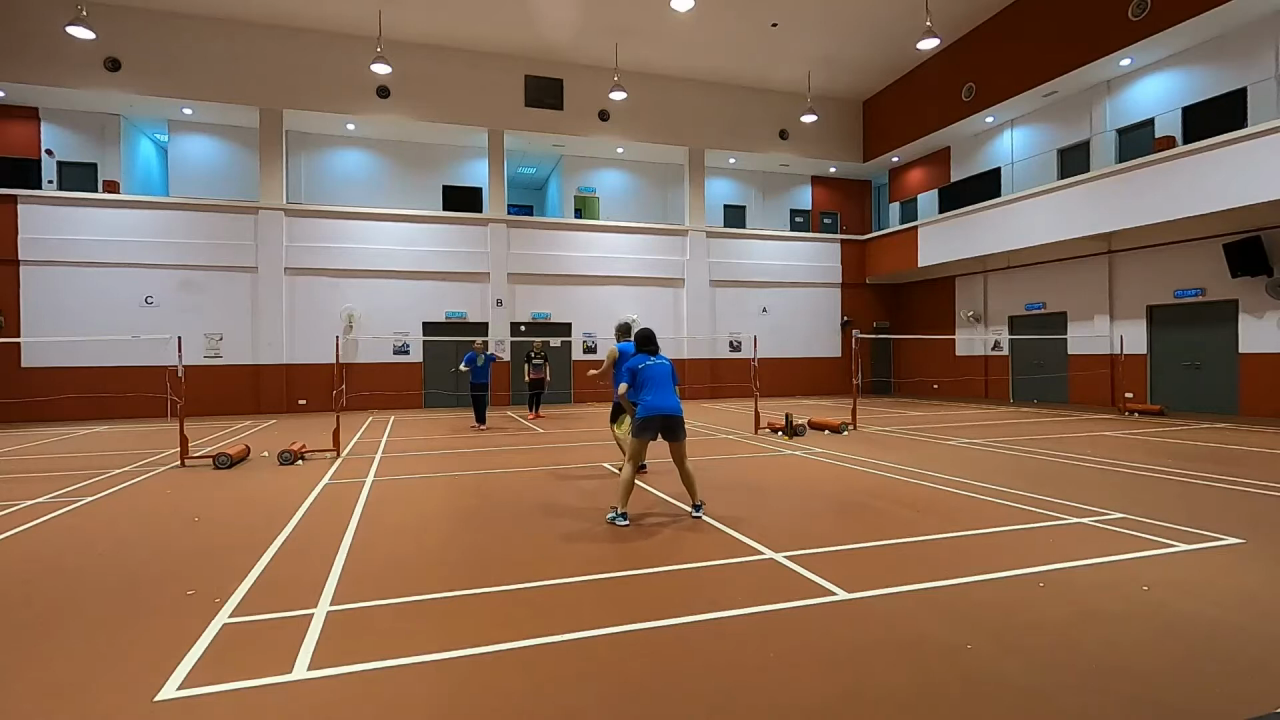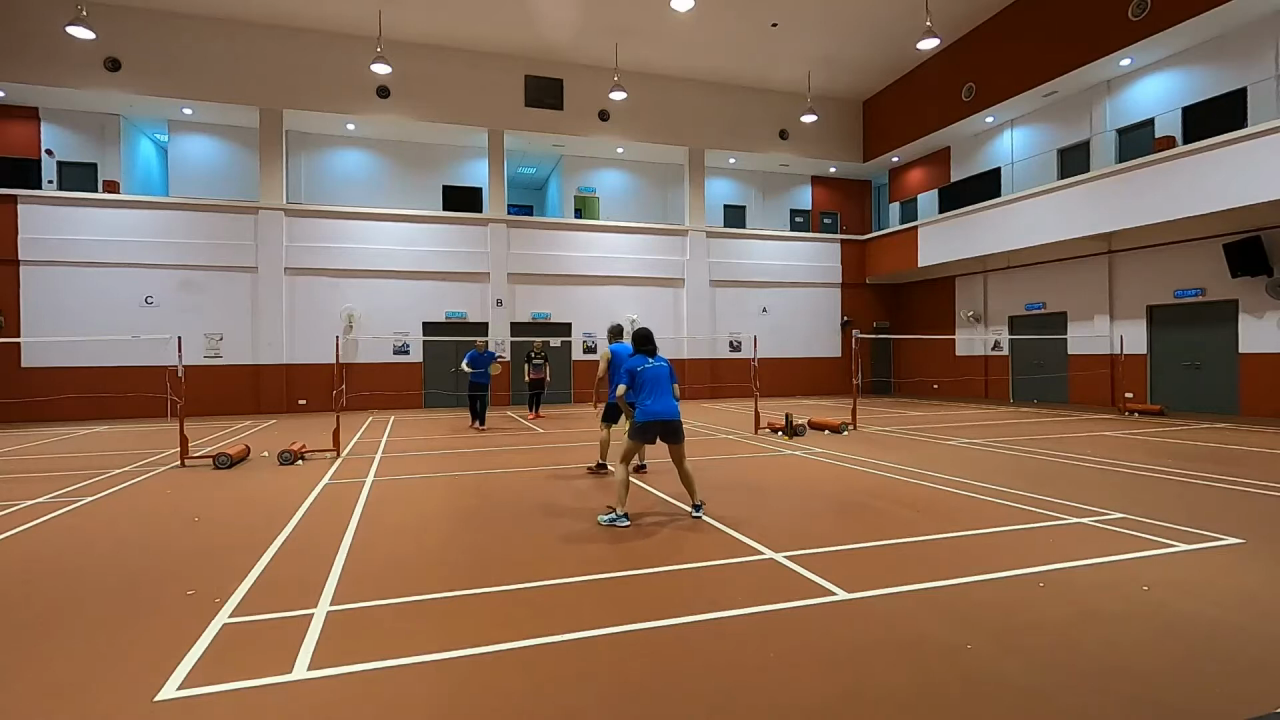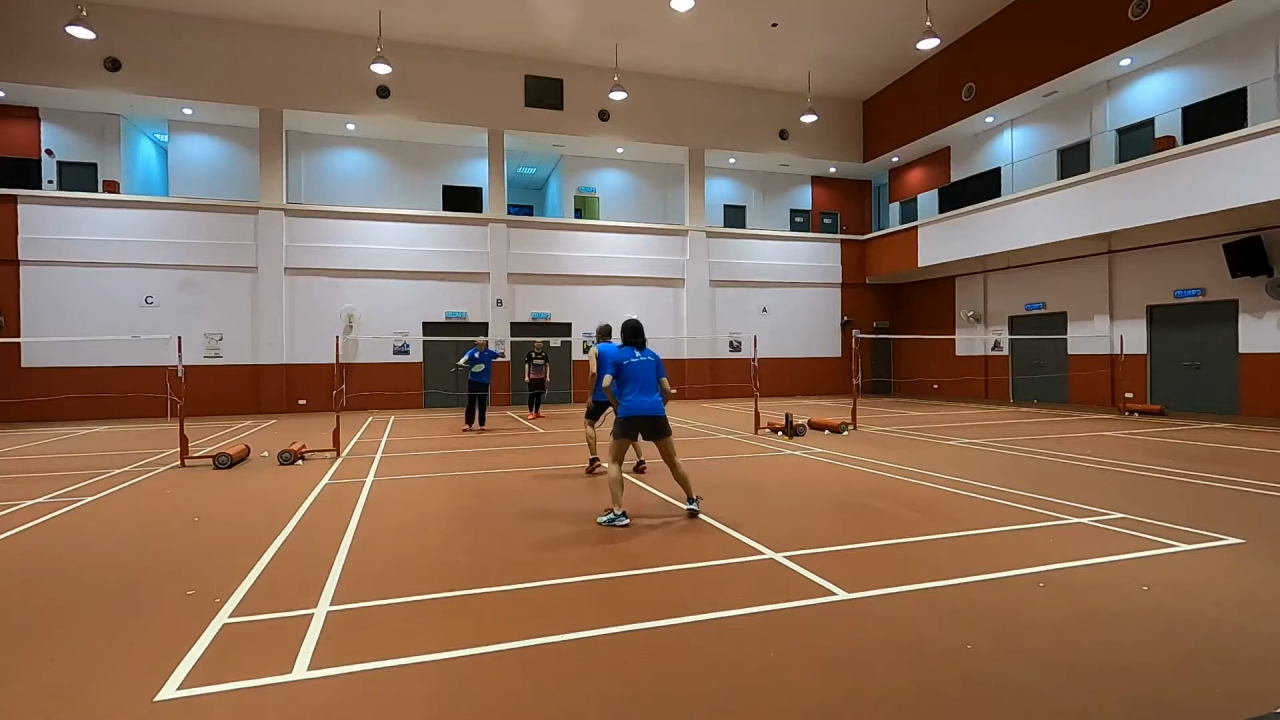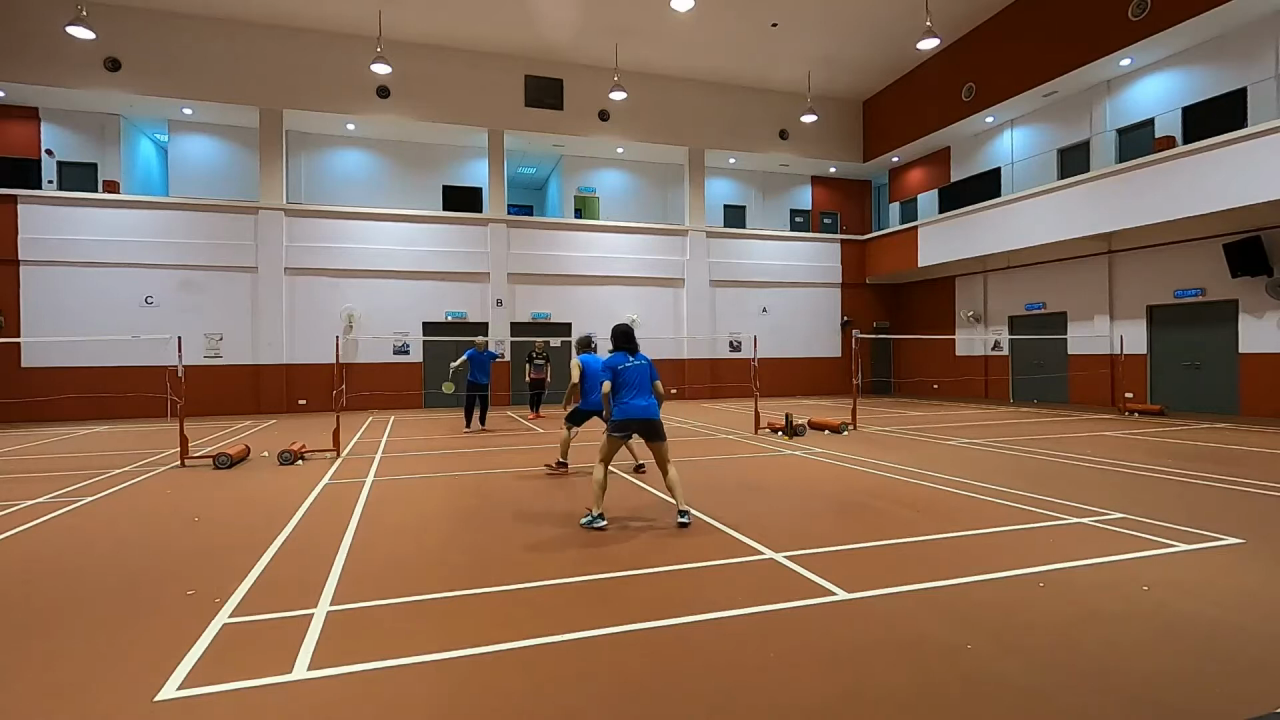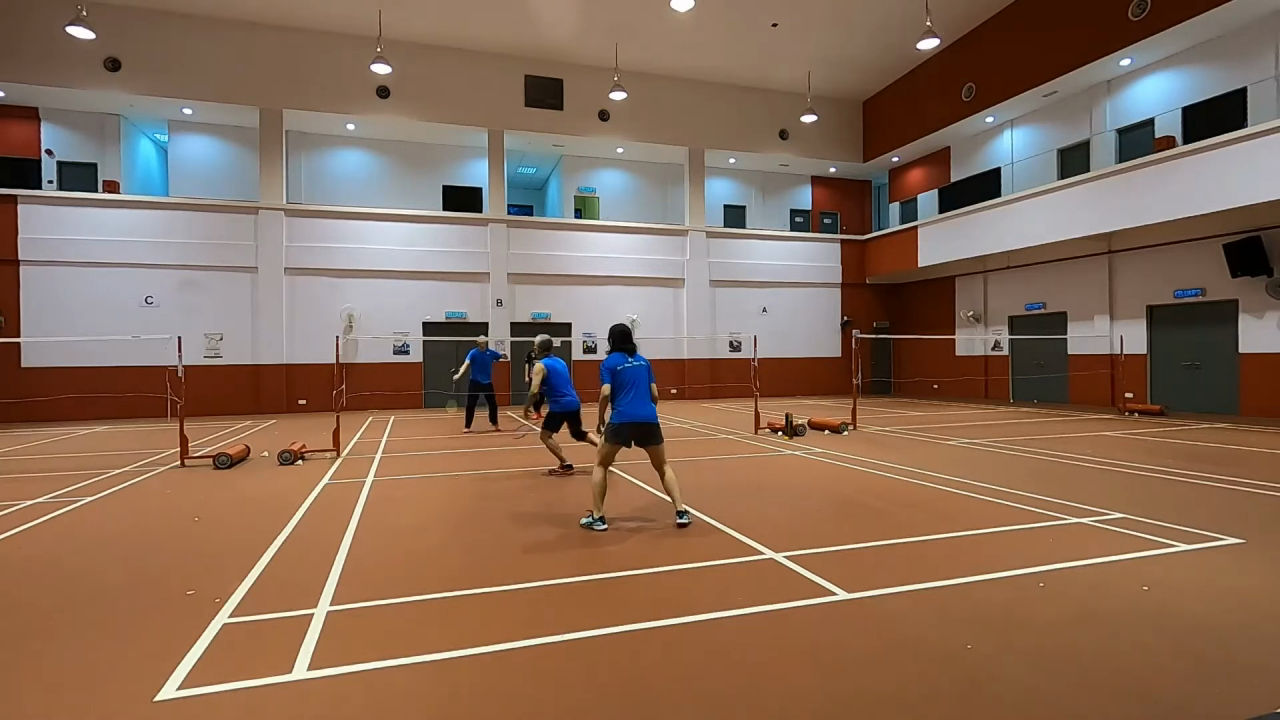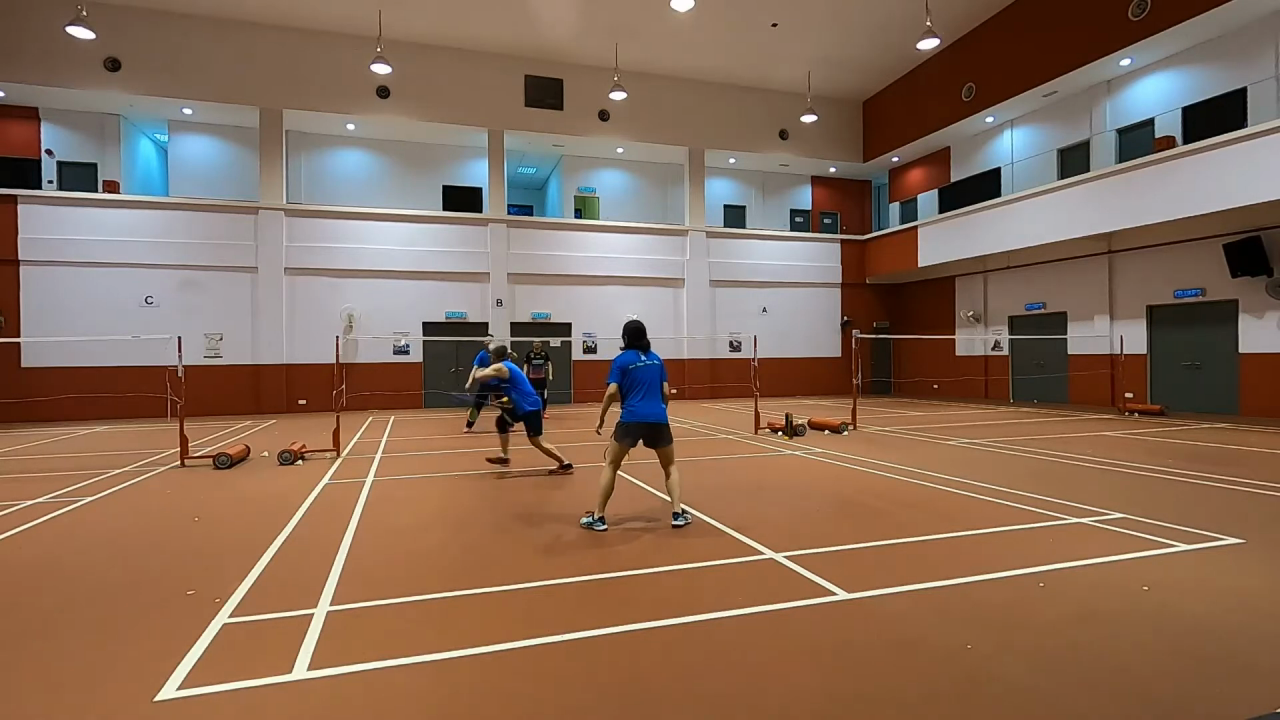
dt=0.2s
person 1, frame 1
left shoulder: (632, 364)
right shoulder: (666, 362)
left elbow: (621, 393)
left wrist: (631, 410)
left hip: (647, 413)
right hip: (674, 412)
left knee: (631, 462)
right knee: (682, 462)
left ankle: (621, 512)
right ankle: (697, 505)
person 1, frame 2
left shoulder: (631, 364)
right shoulder: (664, 363)
left elbow: (620, 394)
right elbow: (676, 394)
left wrist: (628, 412)
left hip: (645, 417)
right hip: (672, 416)
left knee: (623, 462)
right knee: (681, 462)
left ankle: (620, 513)
right ankle: (697, 505)
person 1, frame 3
left shoulder: (616, 356)
right shoulder: (653, 356)
left elbow: (606, 385)
right elbow: (666, 388)
left wrist: (616, 405)
left hip: (629, 413)
right hip: (655, 412)
left knee: (614, 461)
right knee: (672, 460)
left ankle: (618, 512)
right ankle: (692, 500)
person 1, frame 4
left shoulder: (610, 362)
right shoulder: (645, 360)
left elbow: (606, 391)
right elbow: (660, 392)
left wrist: (608, 413)
left hip: (623, 416)
right hip: (650, 415)
left knee: (602, 462)
right knee: (666, 465)
left ankle: (596, 514)
right ankle: (683, 511)
person 1, frame 5
left shoulder: (609, 363)
right shoulder: (643, 361)
left elbow: (605, 394)
right elbow: (654, 394)
left wrist: (600, 419)
left hip: (621, 420)
right hip: (649, 419)
left knee: (601, 465)
right knee: (663, 467)
left ankle: (597, 517)
right ankle: (681, 511)
person 1, frame 6
left shoulder: (621, 360)
right shoulder: (657, 359)
left elbow: (611, 392)
right elbow: (666, 392)
left wrist: (601, 418)
left hip: (632, 419)
right hip: (658, 418)
left knee: (611, 466)
right knee: (670, 467)
left ankle: (598, 517)
right ankle: (678, 513)
